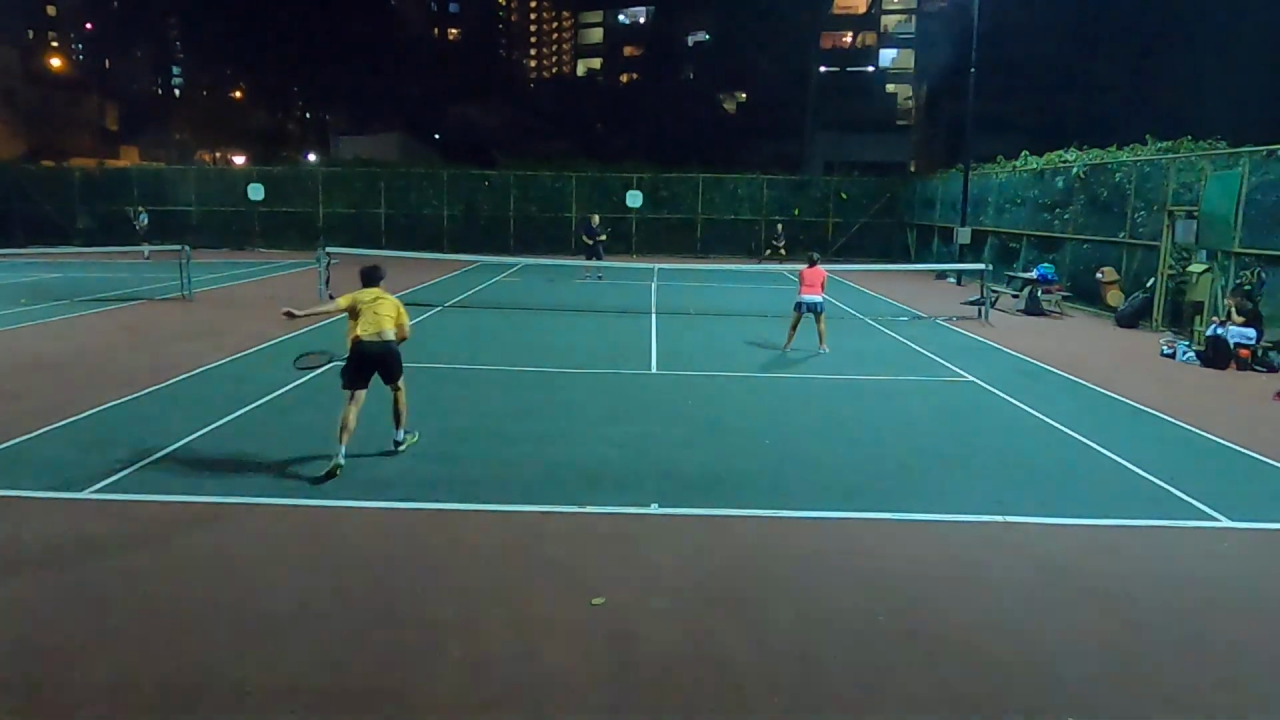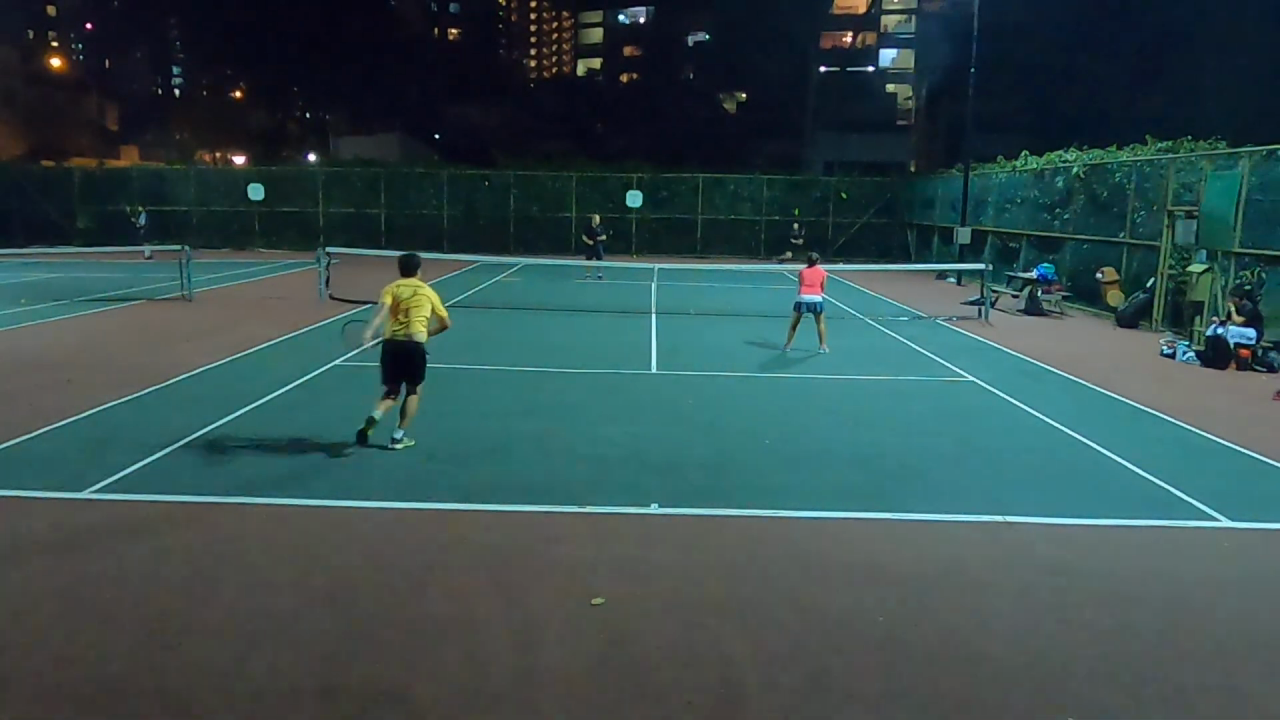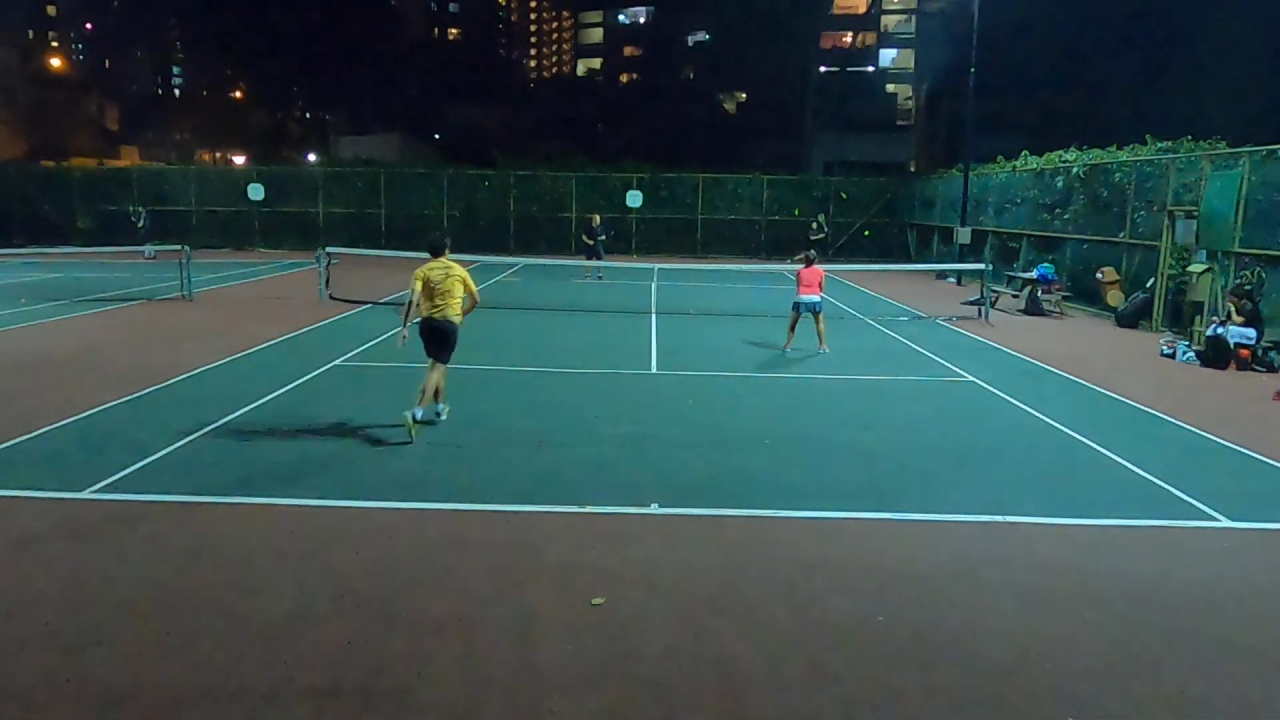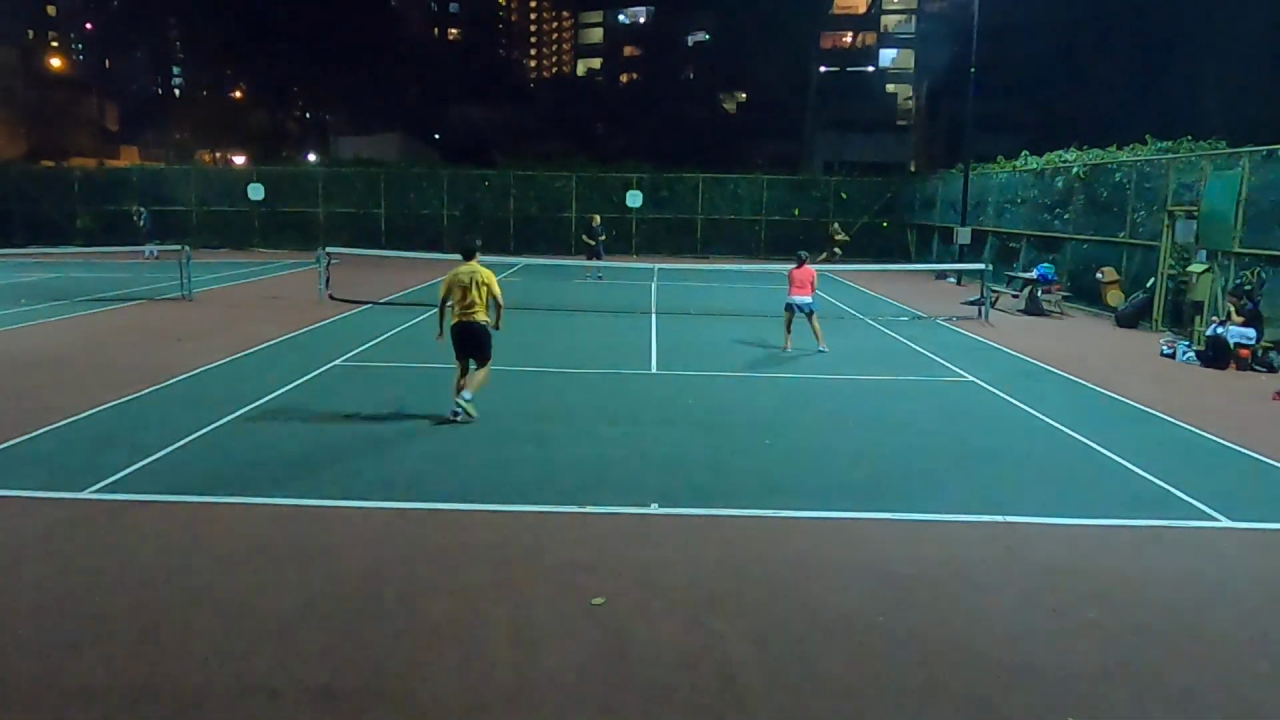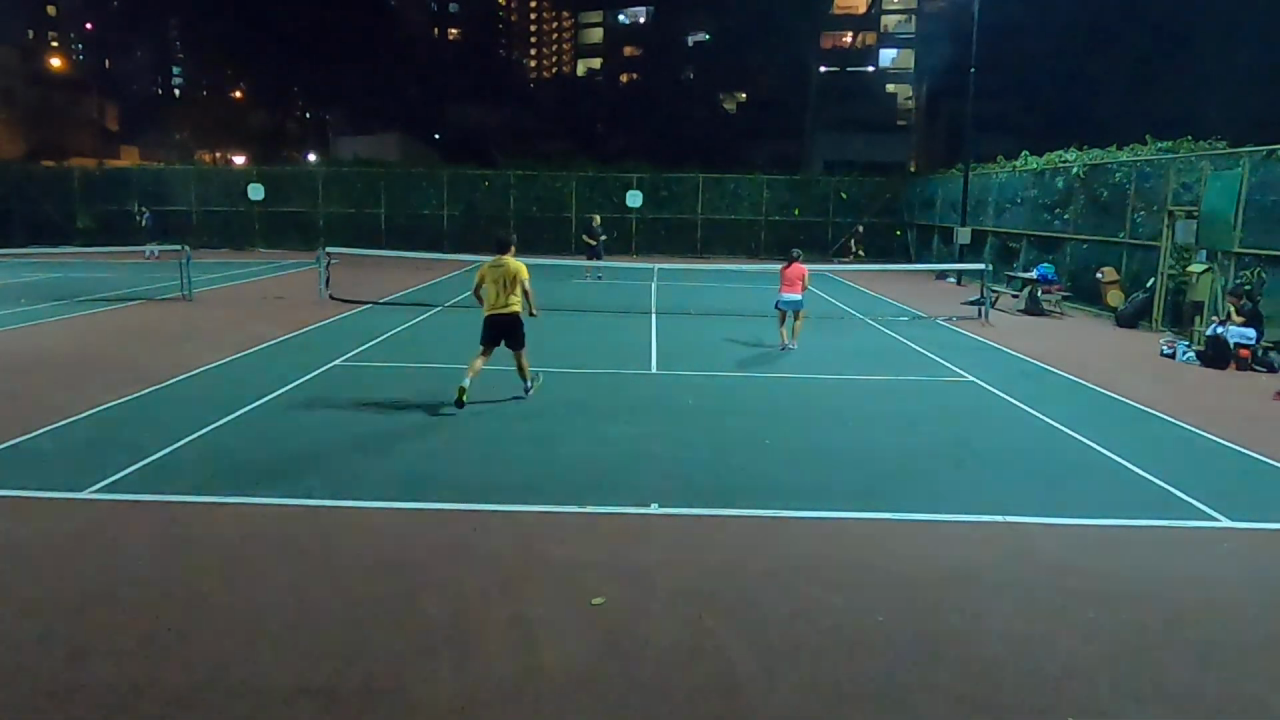
dt=0.2s
person 1, frame 1
left shoulder: (354, 297)
right shoulder: (393, 301)
left elbow: (331, 307)
right elbow: (404, 334)
left wrist: (301, 313)
left hip: (359, 347)
right hip: (385, 349)
left knee: (354, 404)
right knee: (398, 387)
left ankle: (340, 456)
right ankle: (400, 438)
person 1, frame 2
left shoulder: (392, 289)
right shoulder: (428, 292)
left elbow: (382, 311)
right elbow: (445, 323)
left wrist: (368, 335)
left hip: (390, 343)
right hip: (414, 345)
left knee: (390, 392)
right knee: (413, 391)
left ankle: (373, 418)
right ankle: (398, 437)
person 1, frame 3
left shoulder: (421, 272)
right shoulder: (459, 270)
left elbow: (413, 300)
right elbow: (475, 299)
left wrist: (404, 327)
right wrist: (460, 314)
left hip: (427, 323)
right hip: (448, 324)
left knee: (436, 365)
right knee: (437, 371)
left ankle: (439, 408)
right ankle: (415, 414)
person 1, frame 4
left shoulder: (452, 275)
right shoulder: (486, 274)
left elbow: (442, 305)
right elbow: (499, 302)
left wrist: (441, 328)
right wrist: (498, 321)
left hip: (458, 326)
right hip: (478, 325)
left knee: (462, 368)
right knee: (483, 368)
left ankle: (456, 410)
right ankle: (465, 398)
person 1, frame 5
left shoulder: (486, 267)
right shoulder: (518, 266)
left elbow: (475, 291)
right elbow: (526, 289)
right wrist: (531, 308)
left hip: (490, 318)
right hip: (512, 317)
left knee: (483, 354)
right knee: (520, 355)
left ankle: (464, 385)
right ankle: (528, 386)
